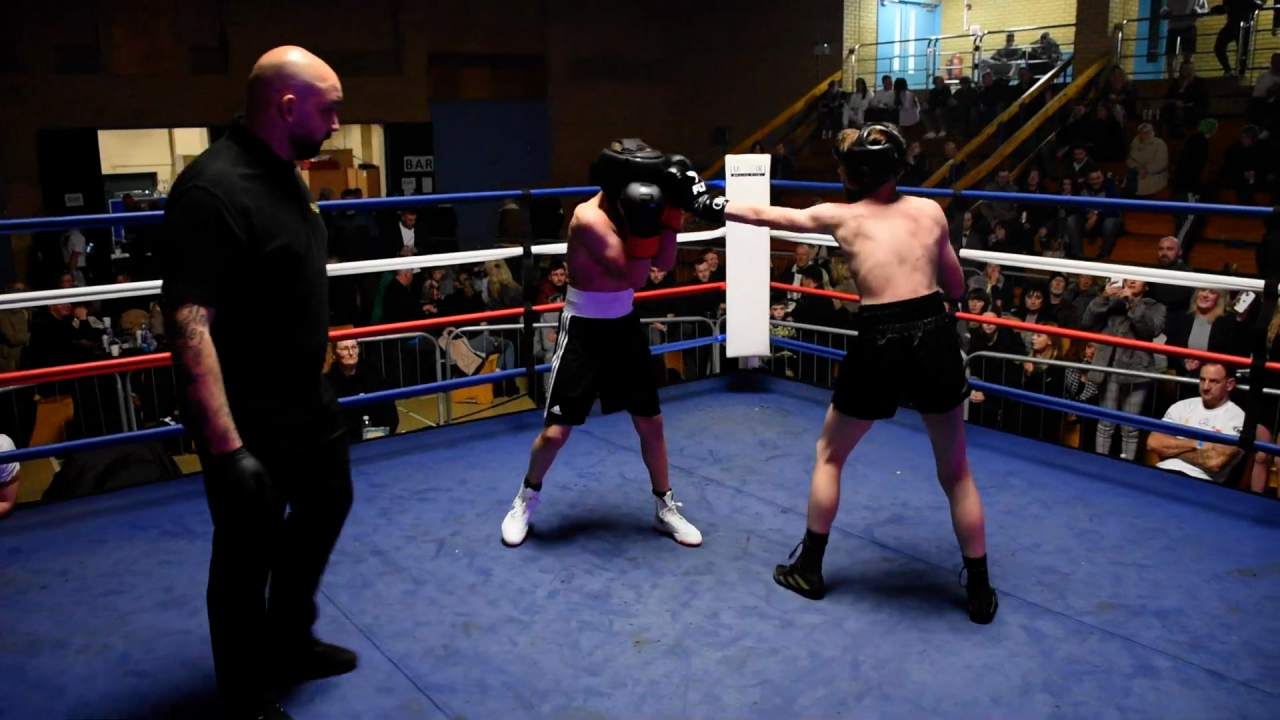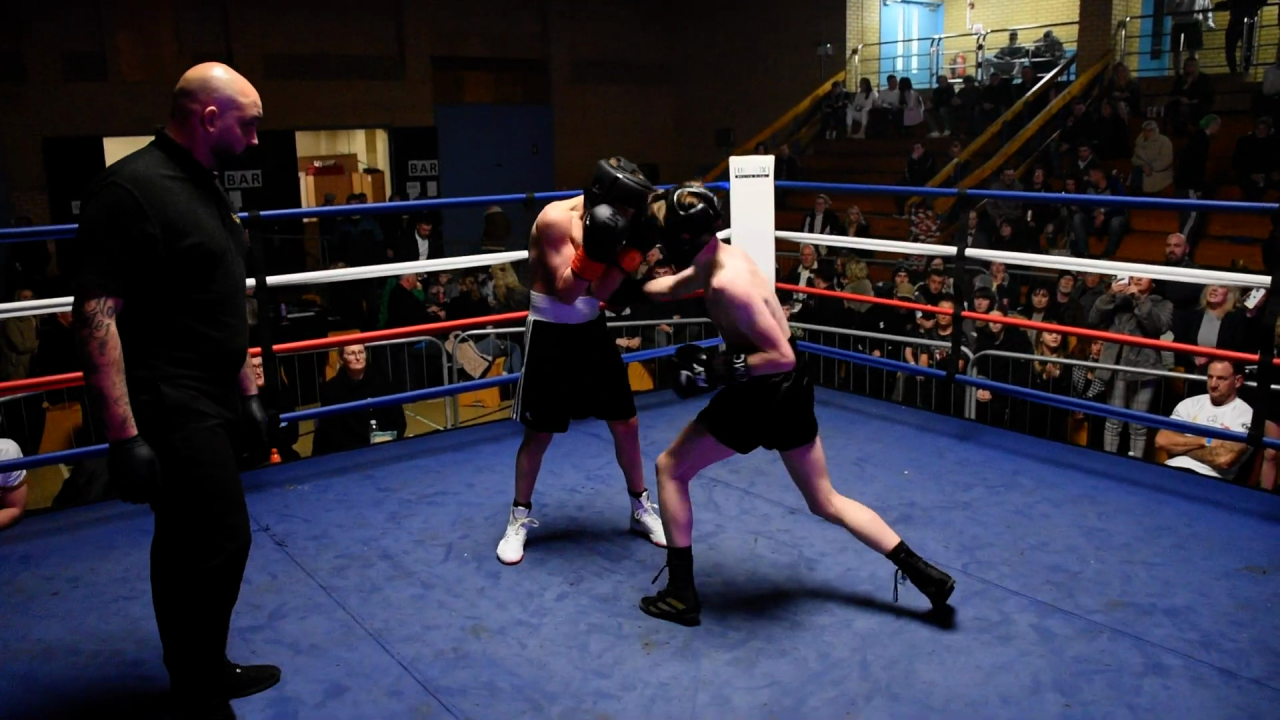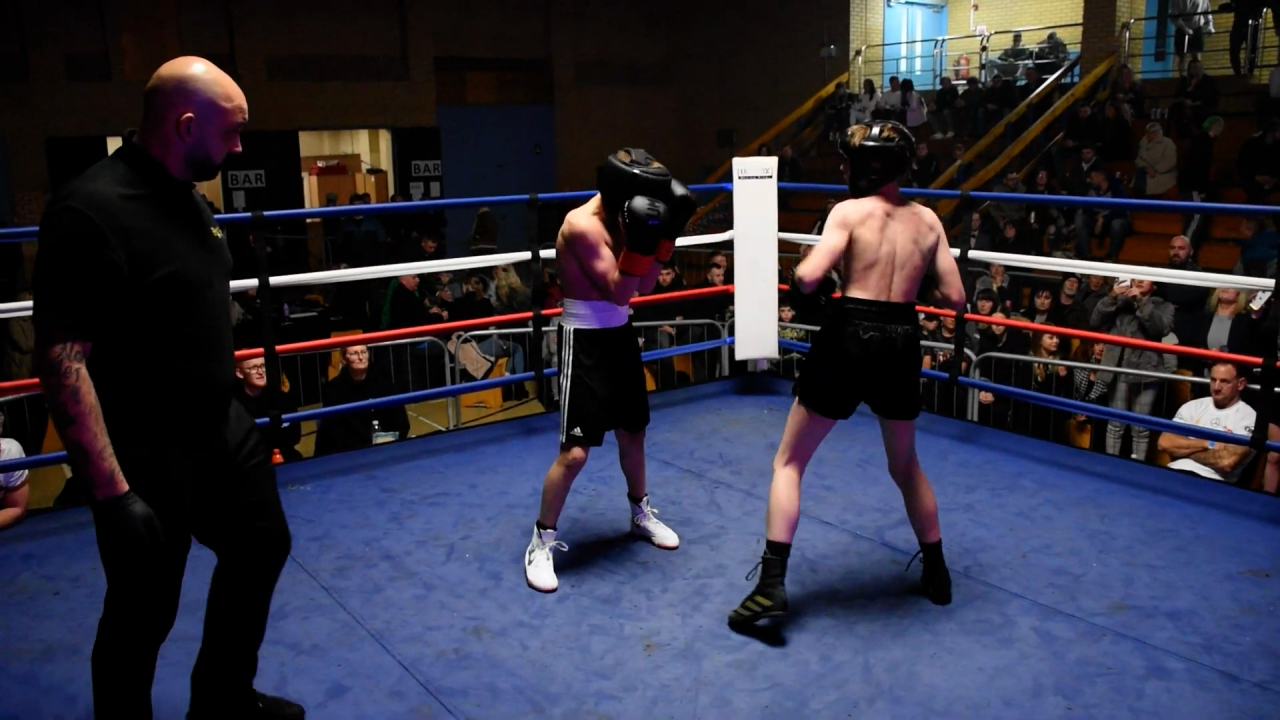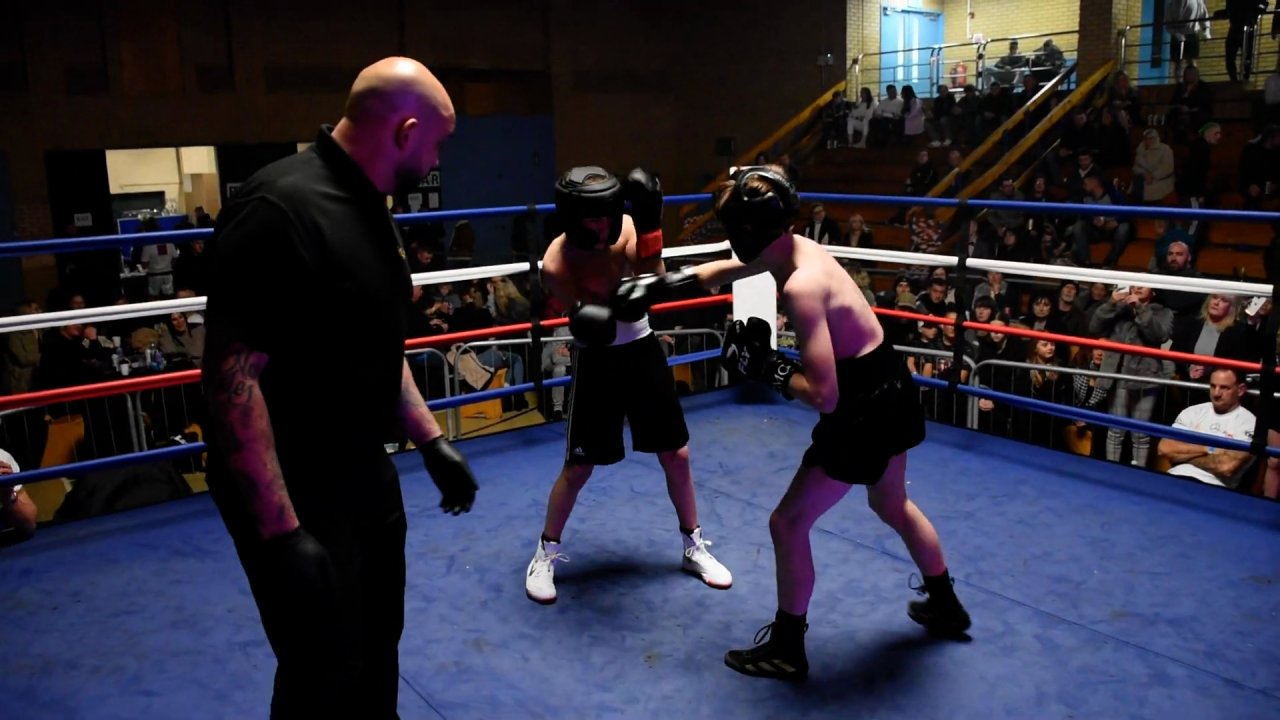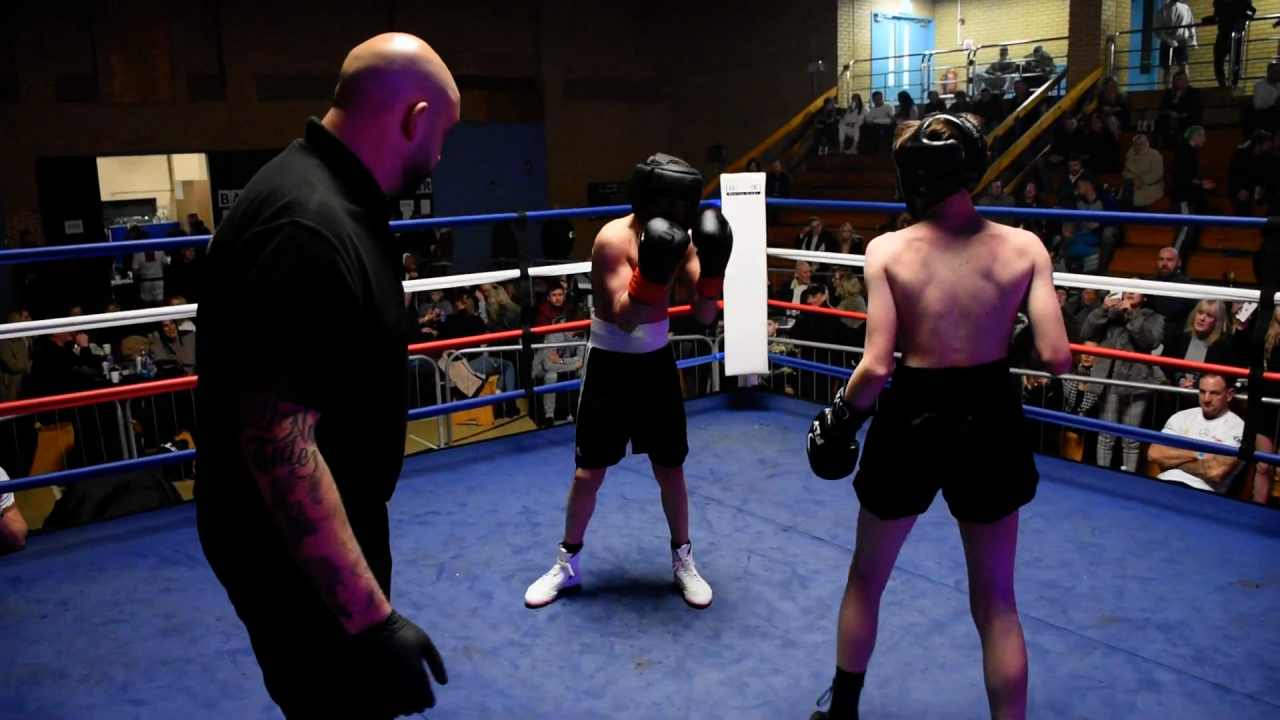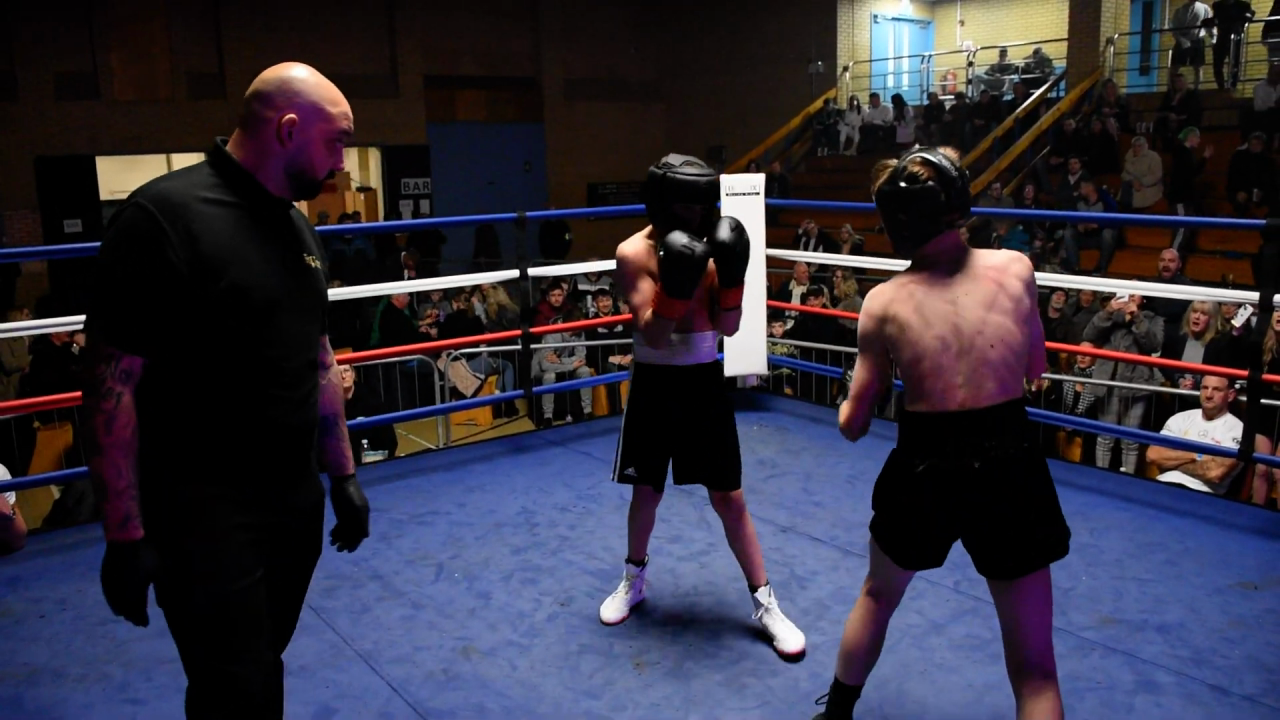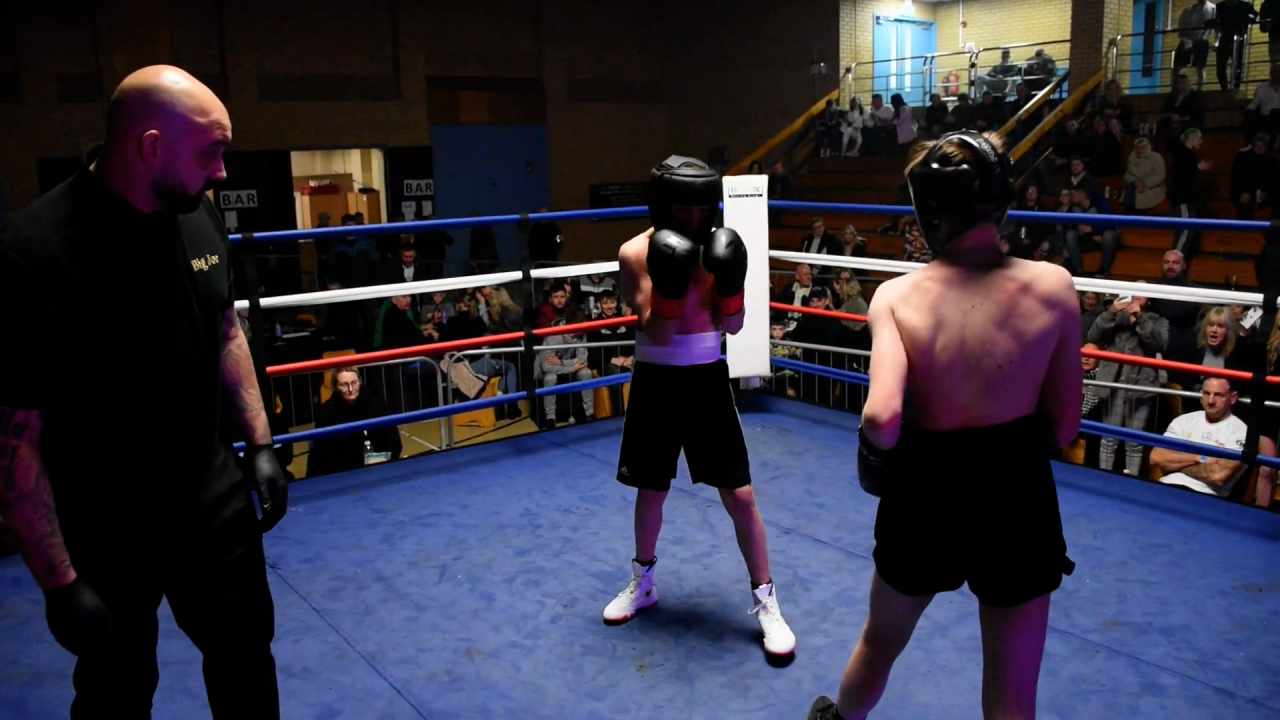
dt=0.7s
person 1, frame 1
left shoulder: (284, 175)
right shoulder: (212, 190)
right elbow: (191, 327)
right wrist: (229, 446)
left hip: (300, 392)
right hip: (247, 407)
left knee: (327, 501)
right knee: (251, 546)
left ankle: (292, 643)
person 1, frame 2
left shoulder: (203, 187)
right shoulder: (131, 188)
right elbow: (97, 316)
left wrist: (249, 395)
right wrist: (123, 433)
left hip: (210, 401)
right hip: (169, 407)
left knee: (187, 542)
right knee: (218, 545)
person 1, frame 3
left shoulder: (184, 195)
right shoulder: (90, 212)
right elbow: (62, 362)
left wrist: (226, 411)
right wrist: (113, 491)
left hip: (220, 430)
right hip: (146, 456)
left knee: (262, 547)
right knee: (143, 610)
person 1, frame 4
left shoulder: (366, 207)
right shoulder: (283, 209)
right elbow: (234, 375)
left wrist: (432, 442)
right wrist: (281, 526)
left hip: (362, 475)
right hip: (293, 491)
left knee: (375, 641)
person 1, frame 5
left shoulder: (330, 200)
right shoulder: (305, 227)
right elbow: (277, 444)
right wrist: (373, 620)
left hip: (329, 525)
right hip: (295, 544)
person 1, frame 6
left shoulder: (294, 226)
right shoulder: (166, 217)
right elbow: (113, 382)
left wrist: (344, 474)
right wrist: (126, 534)
left hip: (293, 501)
right hip: (202, 510)
person 1, frame 7
left shoulder: (197, 217)
left wrist: (259, 444)
right wrist: (59, 581)
left hip: (210, 492)
right hip: (105, 524)
left knee: (245, 650)
person 2, frame 1
left shoulder: (839, 217)
right shoulder: (930, 211)
left elbow: (765, 216)
right elbow: (956, 288)
left wrist: (703, 200)
left hip: (880, 345)
right hip: (935, 339)
left knee: (830, 456)
right knee: (956, 471)
left ankle: (809, 569)
right ankle: (979, 588)
person 2, frame 2
left shoulder: (726, 282)
right shoulder: (719, 256)
left elbow: (781, 356)
right elbow: (679, 284)
left wrist: (715, 370)
left hip: (759, 395)
right hip: (791, 392)
left knee: (670, 469)
right knee: (826, 502)
left ankle: (681, 592)
right ankle: (923, 575)
person 2, frame 3
left shoulder: (849, 212)
right shoulder: (928, 220)
left elbow: (808, 278)
right elbow: (954, 298)
left wrist: (805, 288)
left hip: (848, 339)
right hip: (901, 343)
left knee: (789, 462)
right knee: (906, 467)
left ankle: (771, 586)
right ankle: (936, 573)
person 2, frame 4
left shoulder: (802, 288)
right shoulder: (790, 243)
left elbow: (826, 396)
right elbow: (730, 268)
left wrist: (771, 369)
right wrist: (660, 284)
left hip: (867, 409)
right hip: (893, 387)
left knee: (790, 522)
right knee: (893, 506)
left ankle: (786, 648)
right ankle: (946, 606)
person 2, frame 5
left shoulder: (888, 252)
right shoulder: (1024, 249)
left elbow: (877, 367)
right elbow: (1056, 359)
left wrist: (837, 417)
right wrist: (997, 332)
left hip: (910, 425)
right hip: (990, 425)
left knee: (867, 576)
right knee: (994, 602)
person 2, frame 6
left shoulder: (883, 305)
right shoulder: (1014, 272)
left elbow: (853, 425)
right elbow: (1034, 369)
left wrist: (852, 397)
left hip: (922, 473)
right hip: (1008, 469)
left knee: (878, 594)
right knee: (1033, 669)
person 2, frame 7
left shoulder: (897, 296)
right shoulder: (1053, 287)
left elbow: (882, 418)
right elbow: (1064, 428)
left wrist: (879, 455)
left hip: (924, 497)
right hip: (1016, 500)
left knee: (881, 638)
person 3, frame 1
left shoulder: (632, 210)
right shoulder: (589, 218)
left elbow: (664, 264)
right elbow: (635, 278)
left wrist: (671, 209)
right wrist: (642, 227)
left hip: (625, 325)
right hip: (584, 330)
left knee: (651, 423)
right knee: (556, 431)
left ankle: (665, 507)
right ankle: (526, 499)
person 3, frame 2
left shoulder: (609, 226)
right shoulder: (555, 219)
left elbow: (602, 293)
right elbow: (565, 292)
left wrist: (634, 247)
right wrist: (593, 250)
left hip: (592, 331)
right hip: (550, 334)
left knee: (626, 424)
right knee: (538, 434)
left ankle: (642, 509)
right ankle: (519, 519)
person 3, frame 3
left shoulder: (623, 221)
right shoulder: (582, 226)
left elbow: (641, 287)
right elbow: (620, 292)
left wrist: (666, 235)
right wrist: (641, 244)
left hip: (619, 335)
right hip: (584, 342)
left knee: (633, 433)
right knee: (575, 452)
left ankle: (640, 512)
right ankle: (542, 541)
person 3, frame 4
left shoulder: (625, 229)
right shoulder: (556, 263)
right elbow: (590, 329)
left wrist: (651, 226)
right wrist: (604, 319)
left hip: (642, 349)
right hip: (597, 360)
left knee: (676, 455)
right knee: (578, 467)
left ankle: (694, 547)
right ankle: (545, 555)
person 3, frame 5
left shoulder: (681, 241)
right shoulder: (613, 240)
left elbow: (704, 316)
right elbow: (626, 317)
left wrist: (713, 267)
right wrist: (652, 272)
left hip: (656, 362)
right hip: (609, 364)
left knee: (671, 472)
right knee: (589, 474)
left ankle: (683, 561)
right ankle: (567, 563)
person 3, frame 6
left shoulder: (712, 248)
right shoulder: (633, 253)
left elbow: (725, 326)
right elbow: (649, 332)
left wrist: (732, 274)
right wrist: (675, 282)
left hip: (703, 379)
right hip: (654, 381)
left knee: (730, 498)
right knee: (646, 490)
left ankle: (765, 603)
right ankle: (633, 580)
person 3, frame 7
left shoulder: (716, 248)
right shoulder: (636, 252)
left elbow: (731, 327)
right elbow: (656, 335)
left wrist: (731, 279)
right wrist: (668, 284)
left hip: (707, 379)
right hip: (656, 380)
left knee: (739, 495)
right knee: (649, 491)
left ankle: (765, 602)
right ankle: (643, 582)
